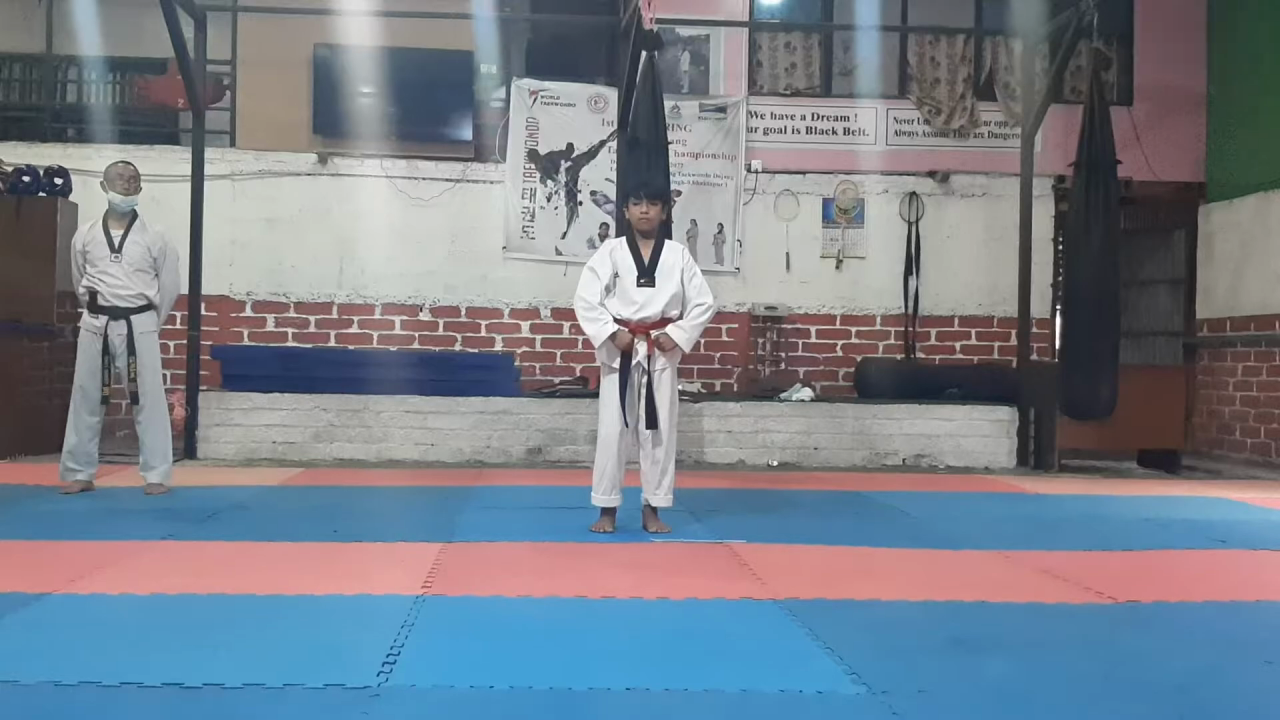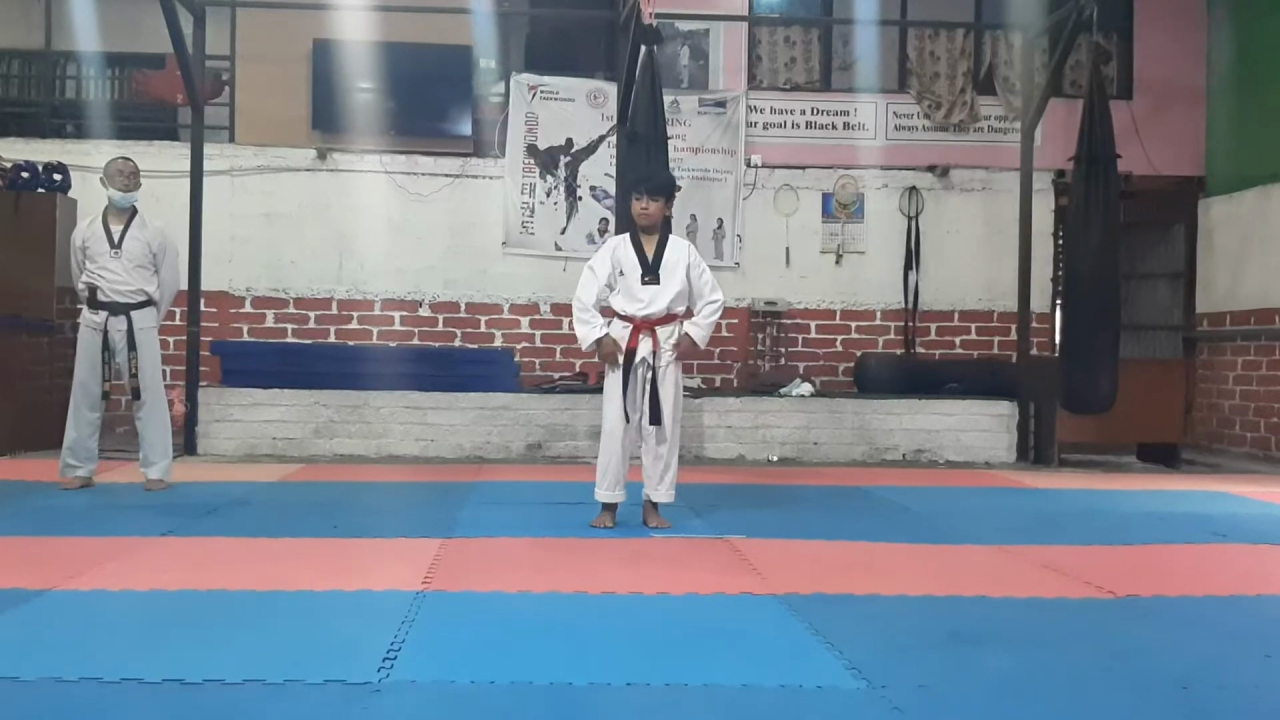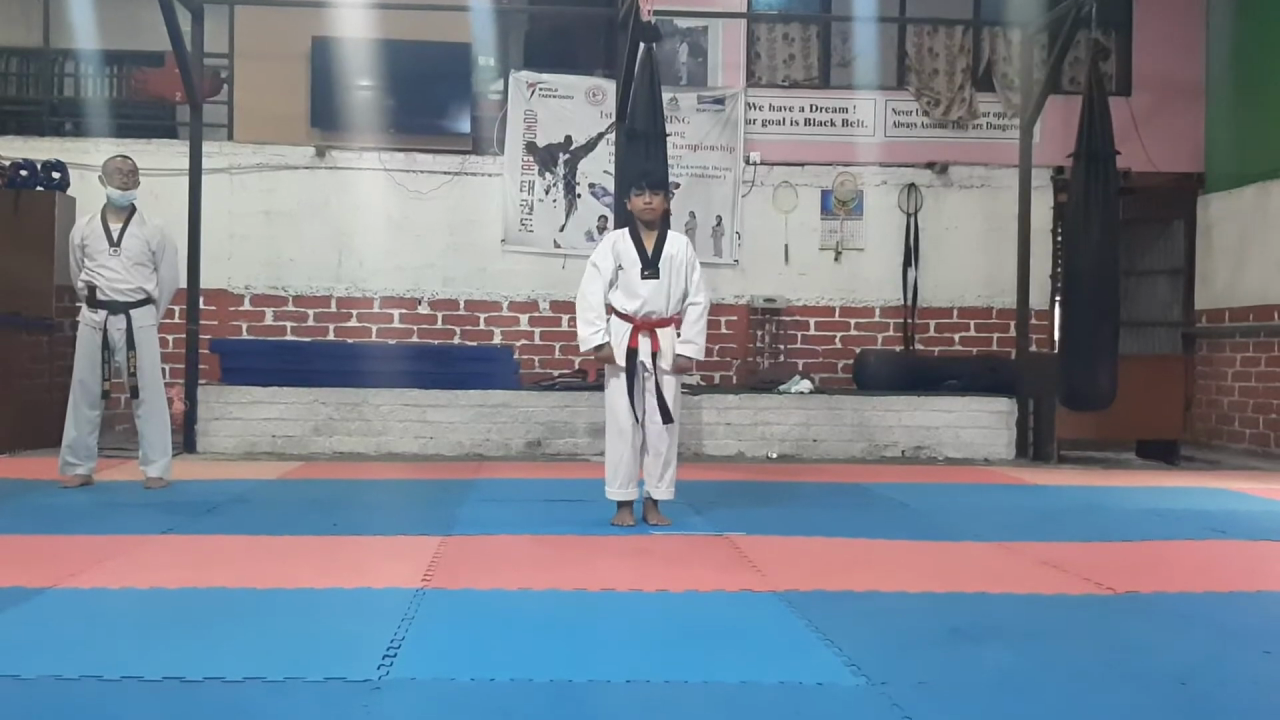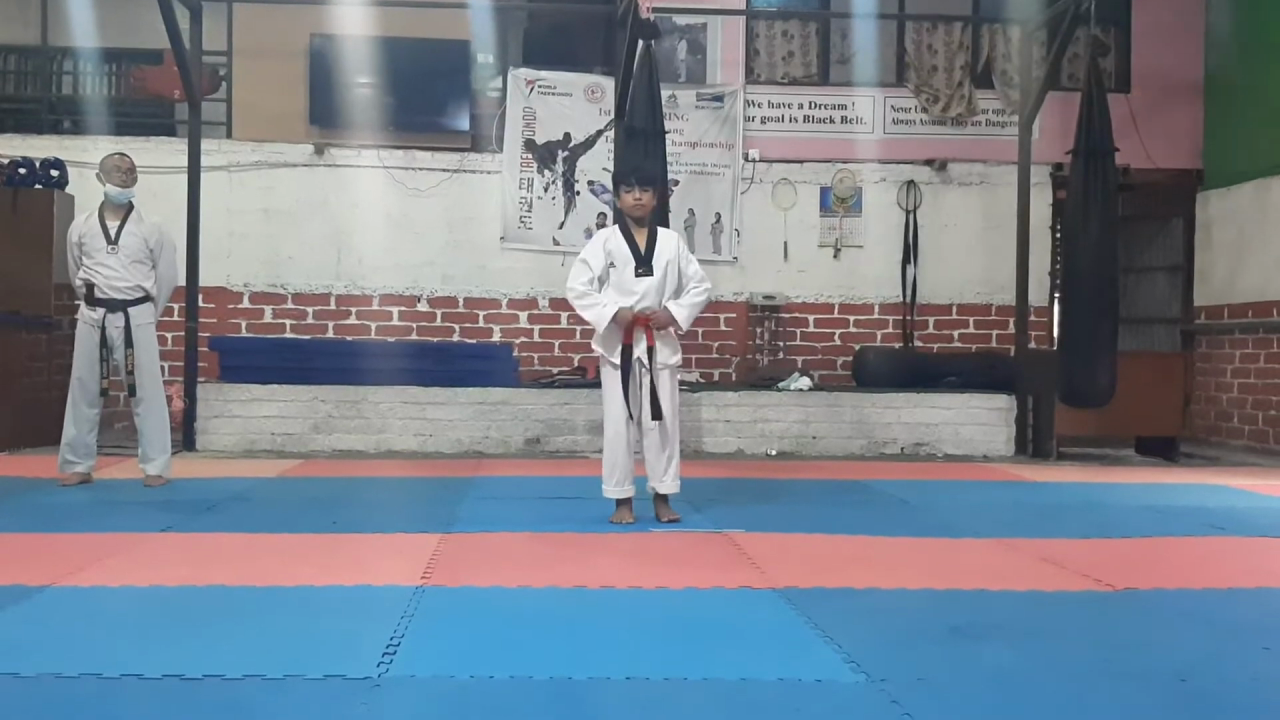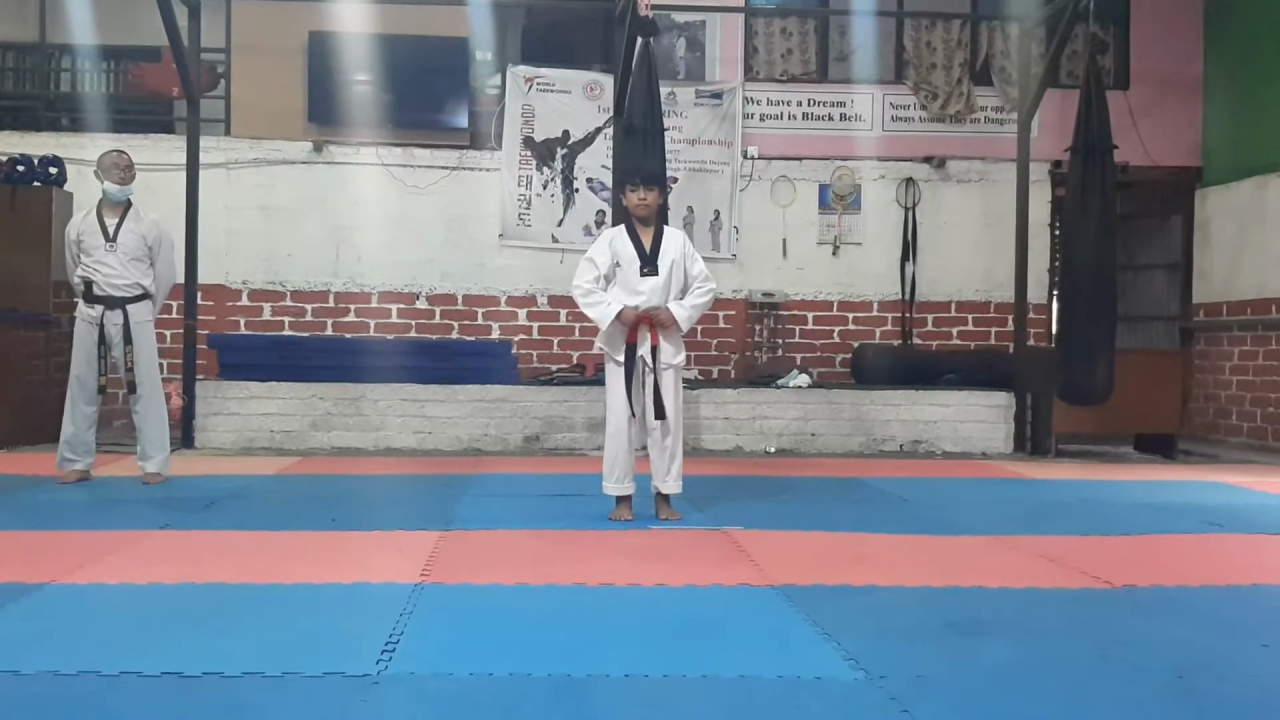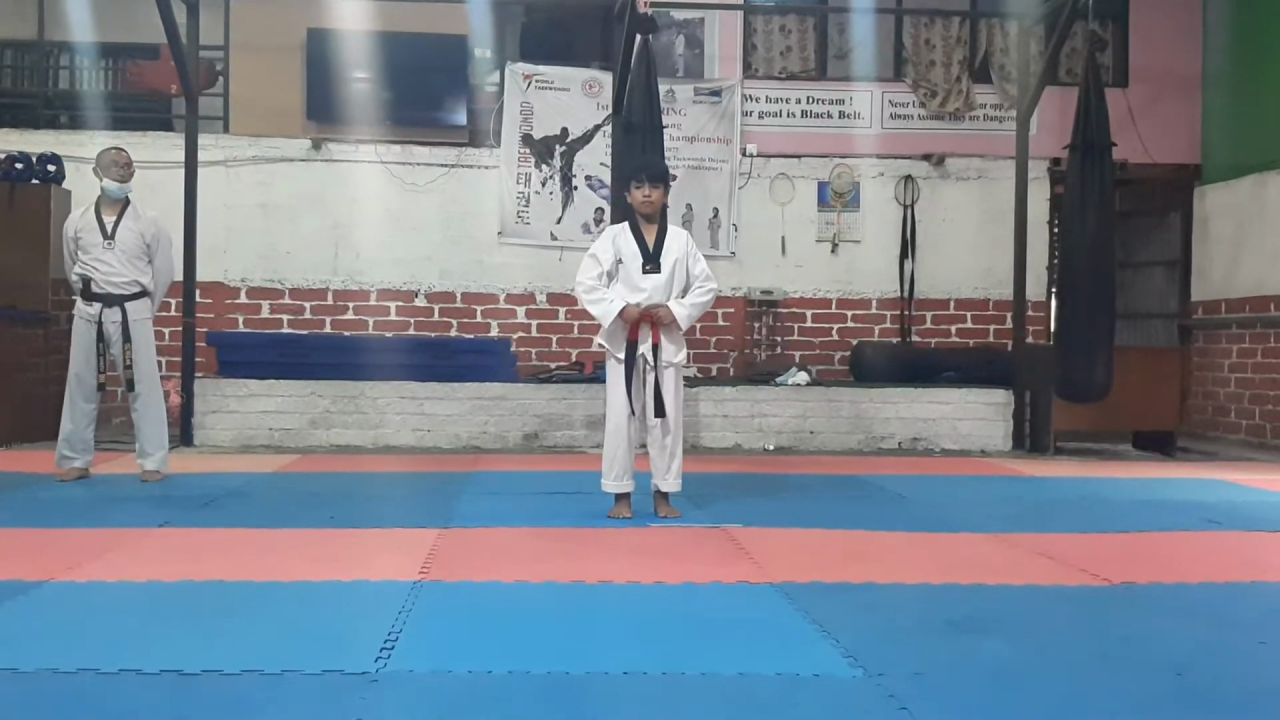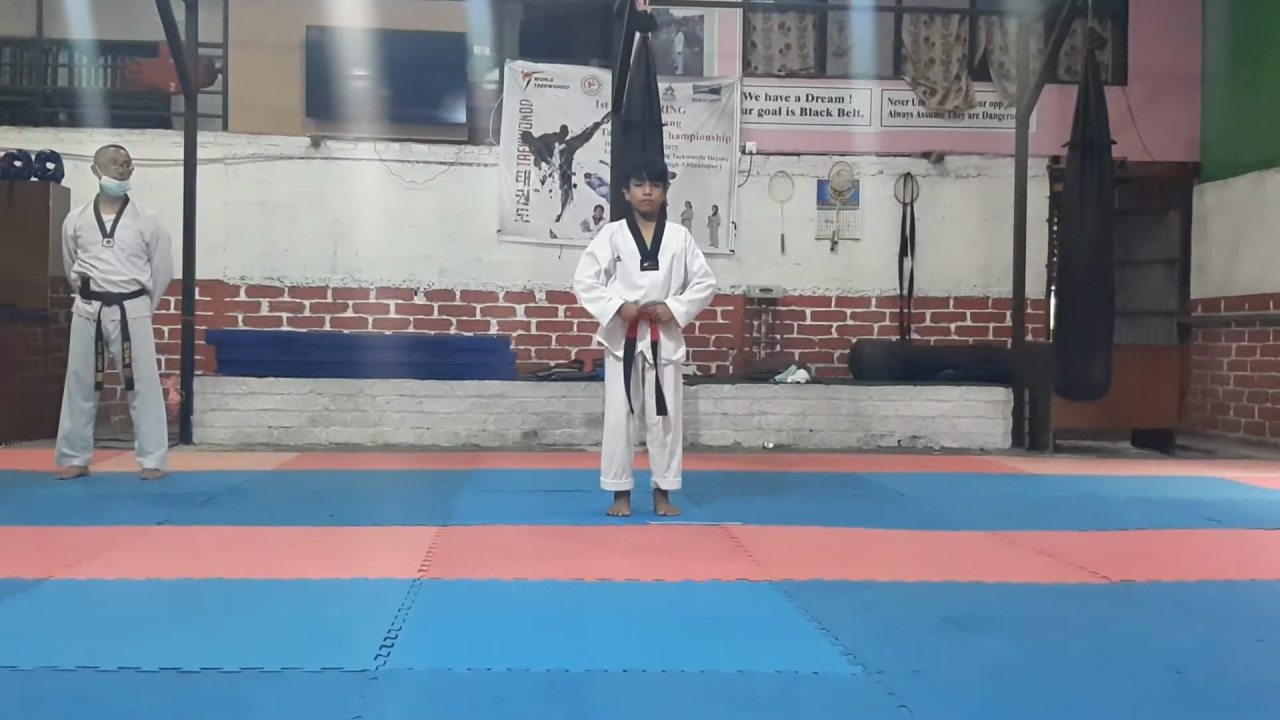
dt=0.4s
person 1, frame 1
left shoulder: (678, 254)
right shoulder: (611, 251)
left elbow: (703, 303)
right elbow: (586, 300)
left wrist: (677, 335)
right wrist: (612, 334)
left hip: (661, 351)
right hip: (620, 350)
left knee: (659, 431)
right knee: (613, 430)
left ankle: (652, 508)
right ankle: (607, 509)
person 1, frame 2
left shoulder: (684, 251)
right shoulder: (615, 248)
left elbow: (712, 298)
right elbow: (585, 297)
left wrist: (694, 335)
right wrist: (598, 338)
left hip: (666, 346)
right hip: (624, 344)
left knee: (663, 428)
right knee: (617, 426)
left ankle: (653, 505)
right ankle: (608, 505)
person 1, frame 3
left shoulder: (680, 246)
right shoulder: (614, 243)
left elbow: (696, 301)
right elbow: (591, 295)
left wrist: (689, 348)
right wrist: (599, 341)
left hip: (664, 345)
right hip: (623, 342)
left knee: (663, 425)
right knee: (623, 424)
left ankle: (652, 501)
right ankle: (624, 502)
person 1, frame 4
left shoulder: (671, 241)
right shoulder: (605, 240)
left elbow: (700, 285)
right elbow: (577, 286)
left wrist: (675, 313)
right wrist: (612, 313)
left hip: (660, 342)
right hip: (618, 341)
left knee: (663, 420)
right knee: (618, 421)
left ankle: (662, 496)
right ankle: (622, 499)
person 1, frame 5
left shoulder: (677, 240)
right shoulder: (611, 239)
left elbow: (704, 286)
right elbow: (585, 285)
left wrist: (679, 313)
right wrist: (615, 310)
left knee: (661, 443)
left ankle: (665, 499)
right ankle: (623, 497)
person 1, frame 6
left shoulder: (681, 239)
right shoulder: (614, 236)
left elbow: (706, 286)
right elbow: (586, 283)
left wrist: (677, 312)
right wrist: (619, 310)
left hip: (665, 340)
right hip: (623, 339)
left knee: (666, 418)
right knee: (620, 418)
left ankle: (663, 494)
right ankle: (621, 495)
person 1, frame 7
left shoulder: (679, 236)
right shoulder: (613, 234)
left elbow: (705, 282)
right elbow: (585, 281)
left wrist: (676, 308)
right wrist: (617, 307)
left hip: (664, 336)
right hip: (623, 335)
left knee: (665, 415)
right knee: (619, 414)
left ankle: (662, 491)
right ankle: (620, 492)
person 2, frame 1
left shoulder: (154, 237)
right shoulder: (86, 235)
left elbow: (170, 285)
right elbow: (80, 281)
left wrist: (149, 320)
right wrist: (100, 315)
left hip: (139, 327)
right hip: (96, 326)
left knee: (149, 400)
right knee: (86, 399)
left ankle: (156, 475)
right ankle: (80, 473)
person 2, frame 2
left shoulder: (153, 233)
right shoulder: (85, 231)
left elbow: (169, 281)
right elbow: (79, 277)
left wrist: (149, 317)
right wrist: (99, 309)
left hip: (138, 322)
right hip: (96, 322)
left knee: (149, 395)
right knee: (86, 395)
left ankle: (156, 471)
right ankle: (79, 468)
person 2, frame 3
left shoulder: (152, 230)
right shoulder: (84, 229)
left elbow: (168, 279)
right elbow: (79, 275)
left wrist: (147, 314)
right wrist: (98, 308)
left hip: (137, 321)
right hip: (95, 320)
left knee: (148, 394)
right knee: (85, 393)
left ankle: (156, 468)
right ankle: (79, 466)
person 2, frame 4
left shoulder: (150, 228)
right shoulder: (81, 227)
left elbow: (167, 276)
right elbow: (77, 273)
left wrist: (146, 312)
right wrist: (96, 306)
left hip: (135, 318)
right hip: (93, 318)
left knee: (147, 392)
right knee: (84, 391)
left ankle: (155, 466)
right ankle: (78, 464)
person 2, frame 5
left shoulder: (149, 225)
right shoulder: (79, 224)
left elbow: (165, 274)
right elbow: (75, 271)
left wrist: (145, 309)
right wrist: (95, 304)
left hip: (134, 316)
right hip: (91, 316)
left knee: (146, 389)
right knee: (82, 389)
left ankle: (154, 464)
right ankle: (77, 462)
person 2, frame 6
left shoulder: (147, 222)
right shoulder: (77, 221)
left elbow: (163, 271)
right elbow: (73, 268)
left wrist: (144, 307)
right wrist: (92, 301)
left hip: (132, 314)
right hip: (89, 313)
left knee: (144, 387)
right knee: (81, 387)
left ankle: (153, 462)
right ankle: (75, 460)
person 2, frame 7
left shoulder: (146, 220)
right shoulder: (76, 219)
left elbow: (162, 269)
right elbow: (72, 266)
left wrist: (142, 305)
right wrist: (92, 300)
left hip: (131, 312)
right hip: (88, 312)
left knee: (143, 385)
right knee: (80, 385)
left ankle: (152, 459)
right ankle: (75, 457)
